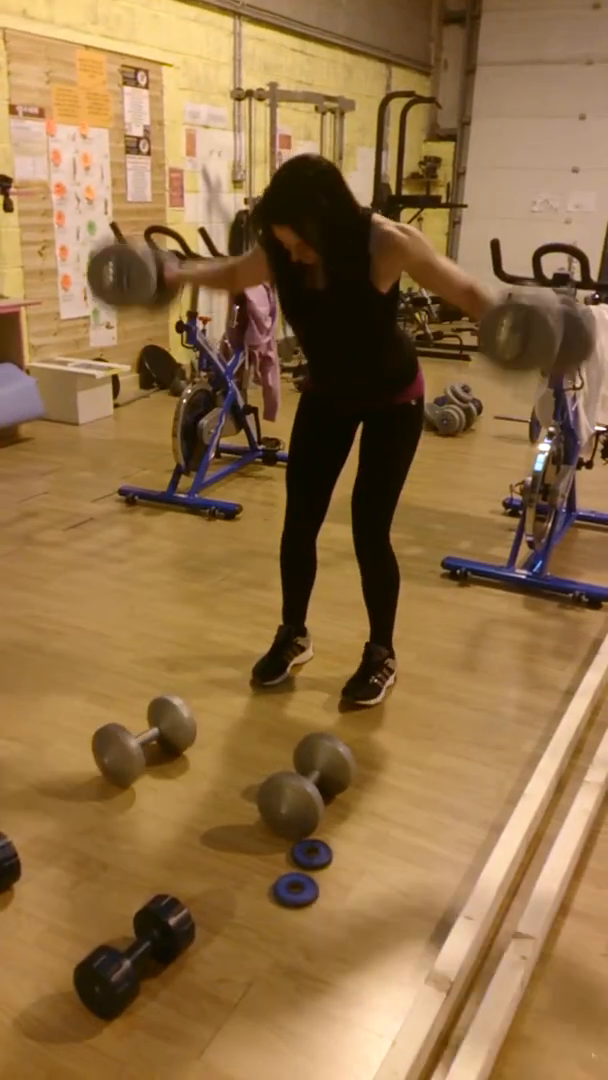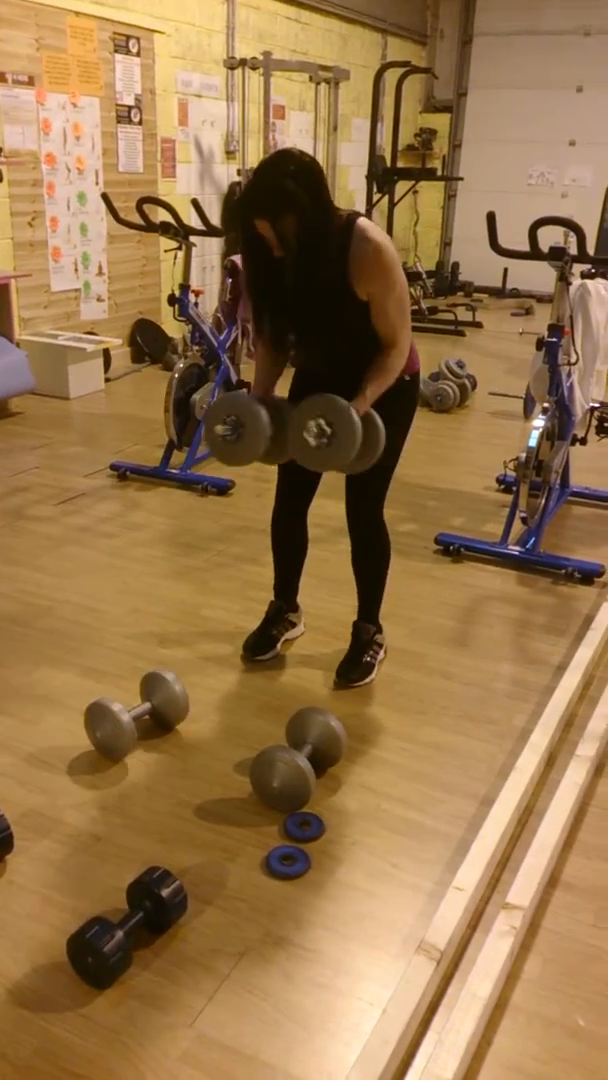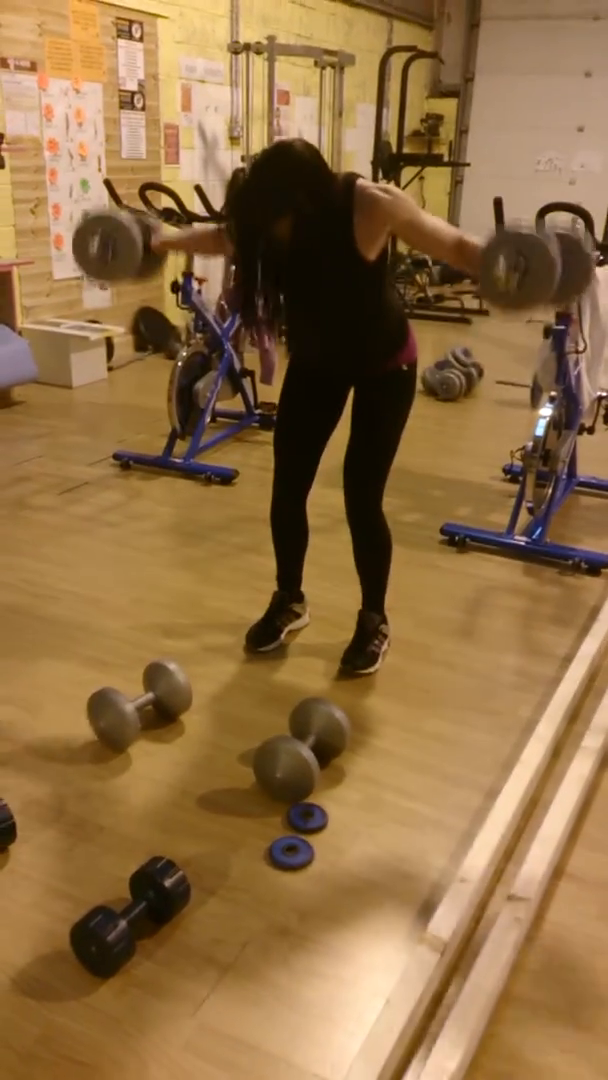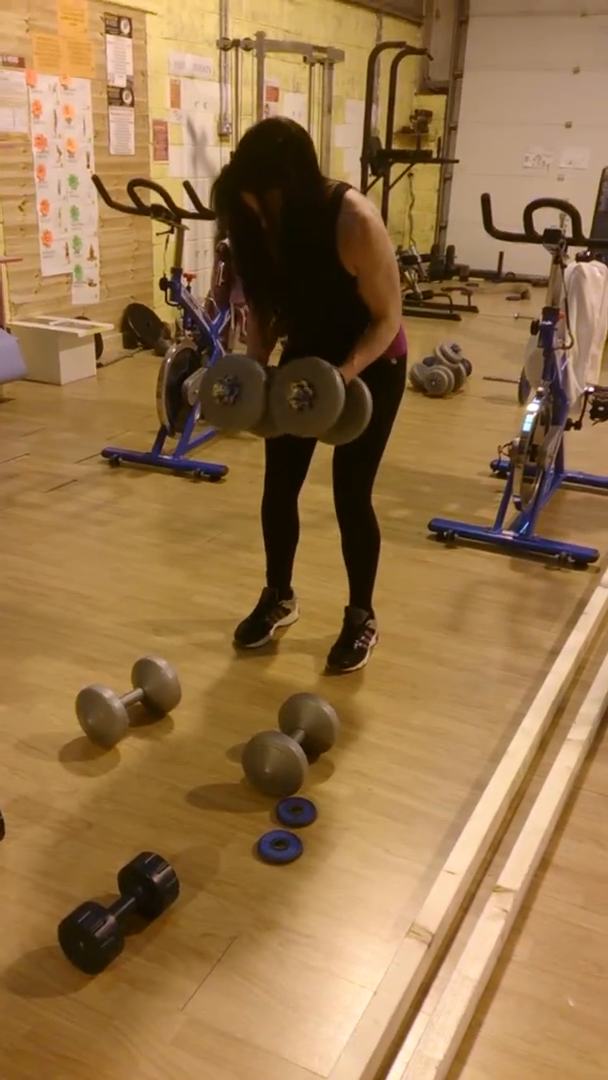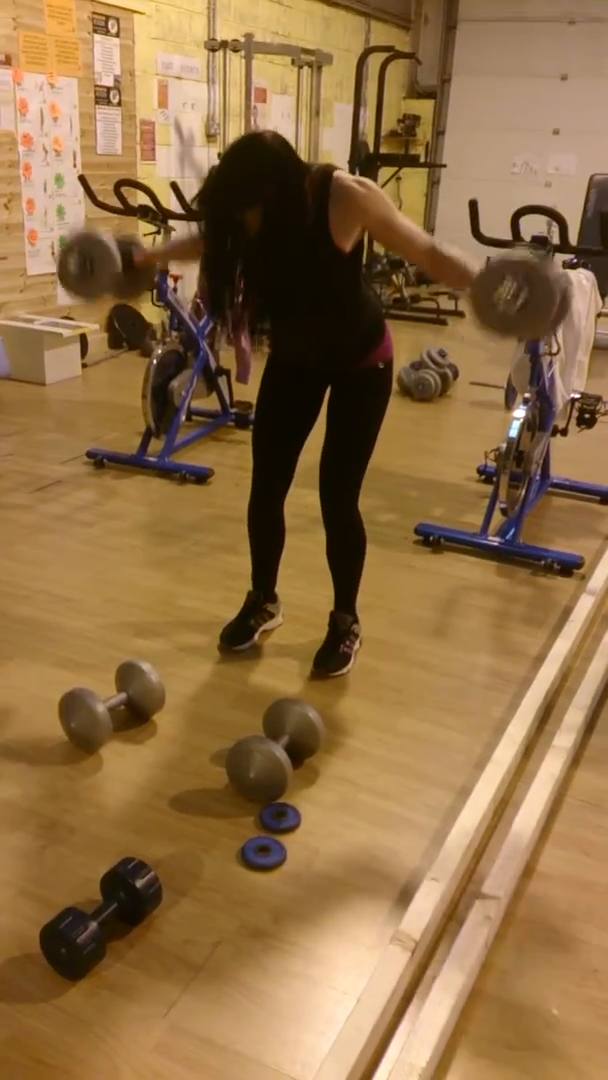
dt=1s
person 1, frame 1
left shoulder: (385, 242)
right shoulder: (280, 253)
left elbow: (463, 289)
right elbow: (233, 273)
right wrist: (175, 273)
left hip: (392, 399)
right hip: (325, 394)
left knee: (369, 530)
right knee: (300, 520)
left ankle: (381, 655)
right ankle: (293, 635)
person 1, frame 2
left shoulder: (368, 250)
right shoulder: (269, 253)
left elbow: (396, 345)
right elbow: (270, 335)
left wrist: (356, 409)
right wrist: (259, 402)
left hip: (383, 382)
right hip: (318, 374)
left knee: (363, 506)
right knee: (289, 497)
left ankle: (370, 632)
right ankle: (284, 611)
person 1, frame 3
left shoulder: (370, 205)
right shoulder: (269, 217)
left elbow: (451, 244)
right elbow: (226, 238)
right wrist: (166, 242)
left hip: (384, 364)
right hip: (314, 359)
left knee: (361, 498)
right knee: (287, 487)
left ankle: (374, 621)
right ankle: (289, 601)
person 1, frame 4
left shoulder: (354, 221)
right shoulder: (257, 223)
left elbow: (388, 315)
right elbow: (263, 305)
left wrist: (343, 377)
right wrist: (255, 366)
left hip: (371, 362)
right hip: (304, 354)
left knee: (350, 493)
right knee: (279, 483)
left ankle: (361, 617)
right ankle: (278, 597)
person 1, frame 5
left shoulder: (345, 197)
right shoulder: (247, 209)
left elbow: (424, 251)
right elbow: (209, 240)
right wrist: (150, 257)
left hip: (360, 361)
right hip: (293, 357)
left knee: (337, 496)
right knee: (266, 485)
left ankle: (346, 621)
right ankle: (263, 601)
